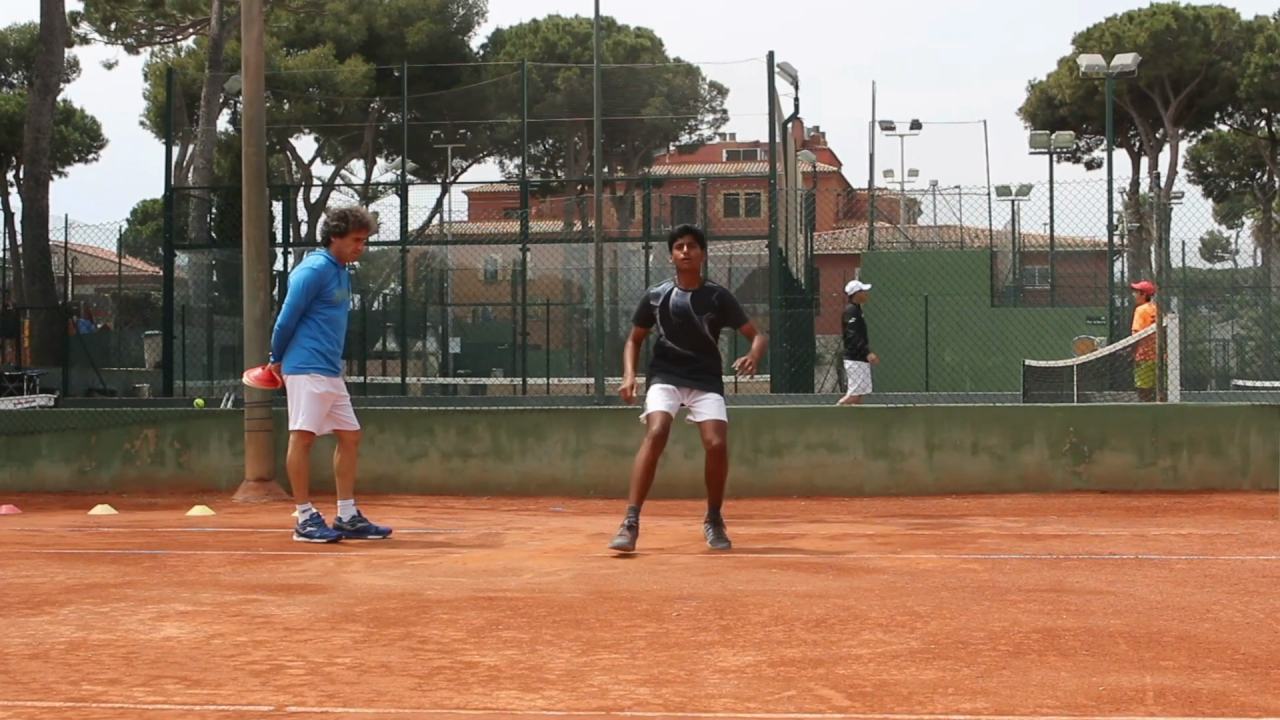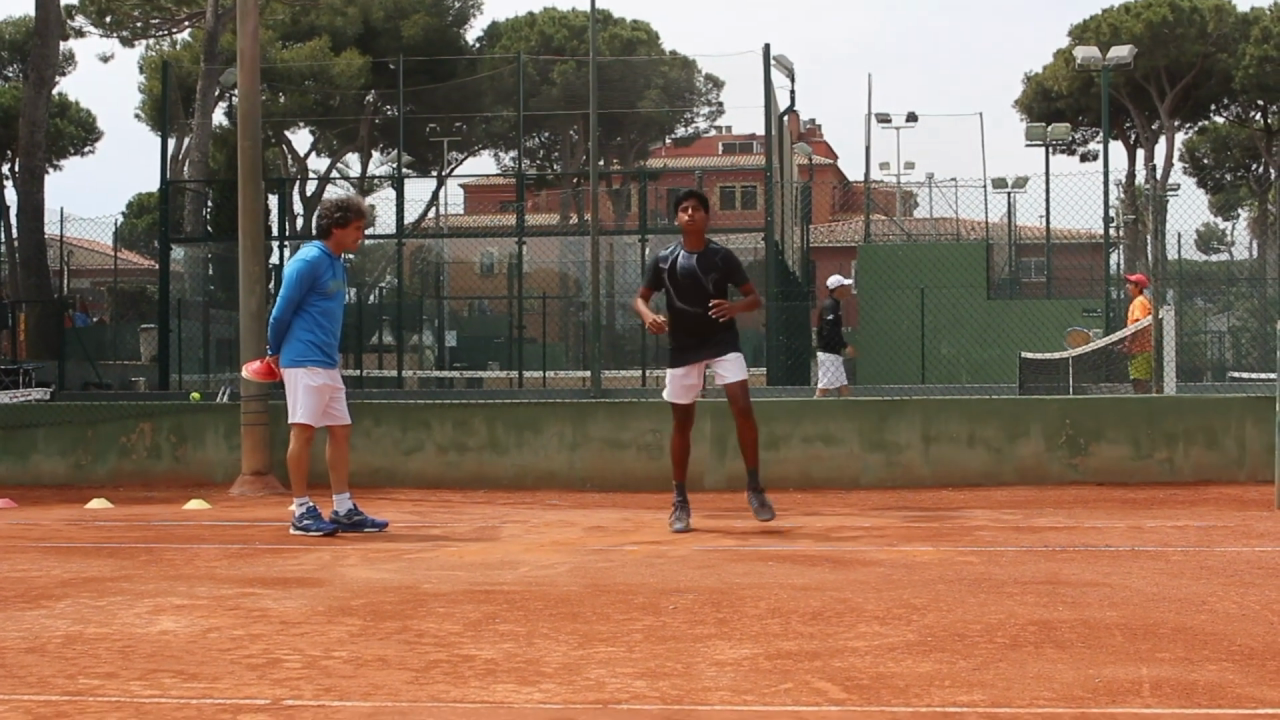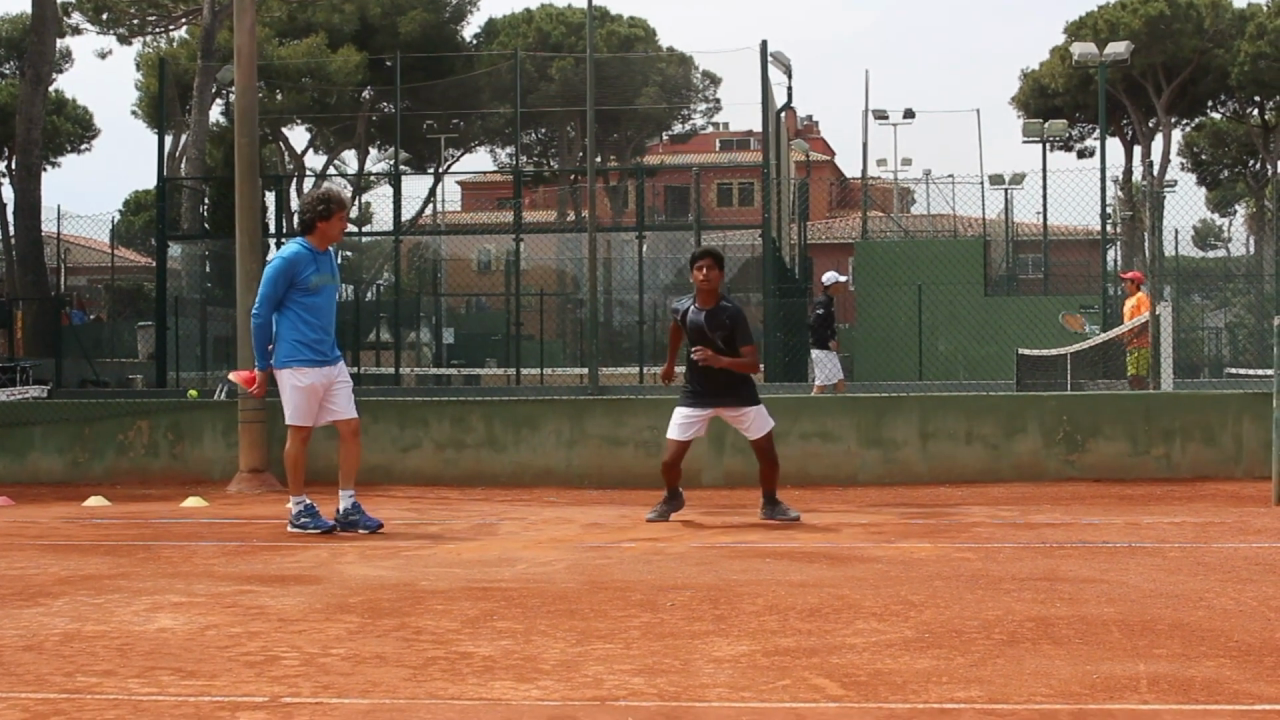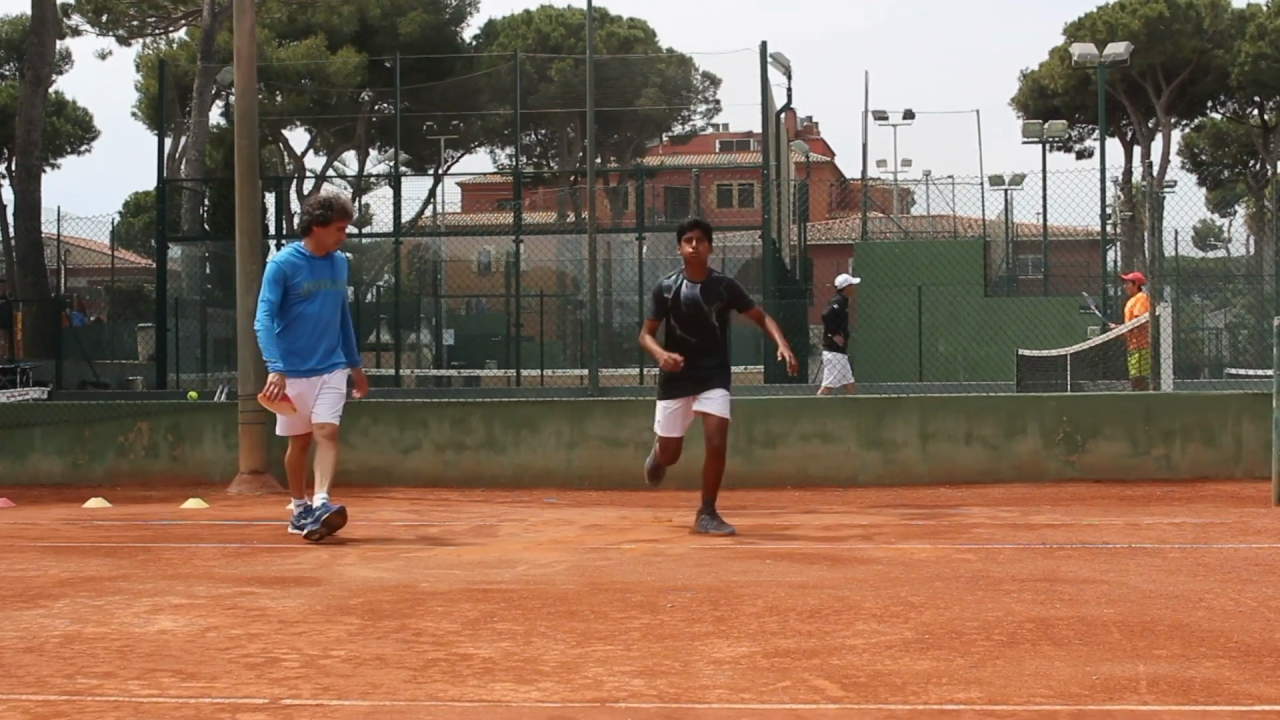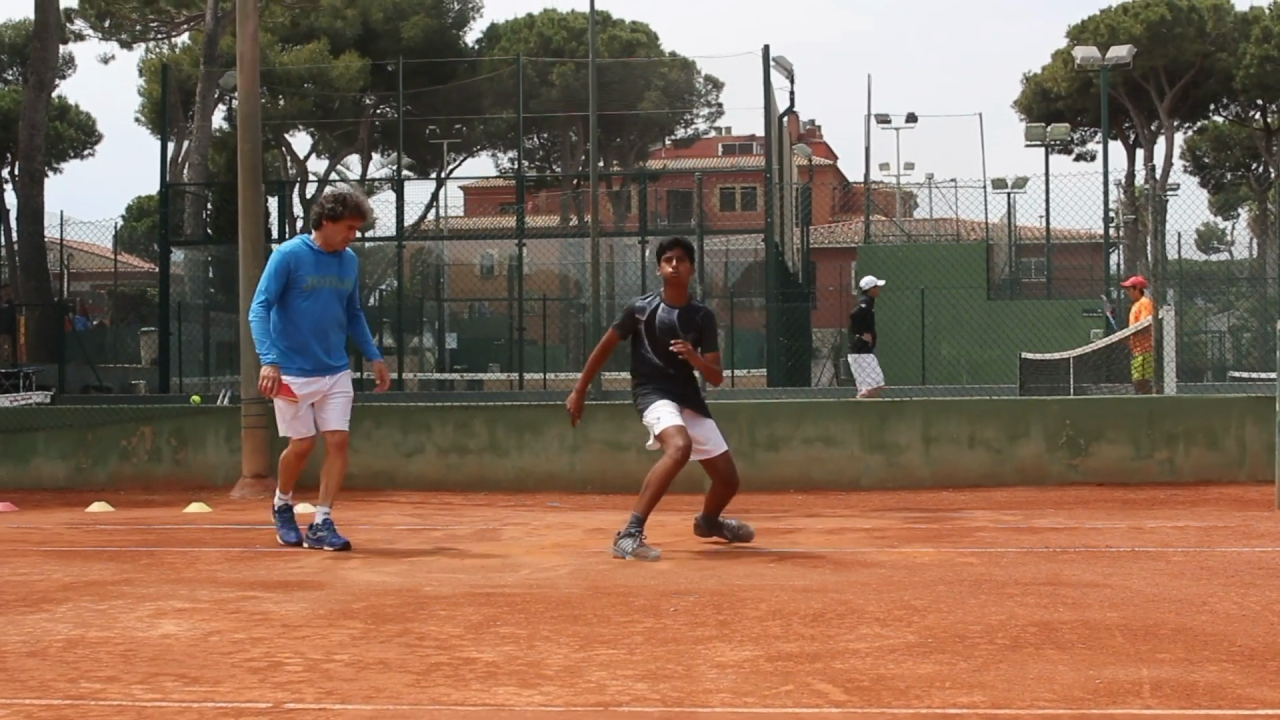
dt=0.4s
person 1, frame 1
left shoulder: (341, 270)
right shoulder: (314, 269)
right elbow: (286, 319)
right wrist: (277, 359)
left hip: (331, 371)
right hip: (308, 370)
left knee: (350, 436)
right knee: (302, 437)
left ankle: (348, 516)
right ankle: (305, 517)
person 1, frame 2
left shoulder: (336, 262)
right shoulder: (308, 261)
right elbow: (281, 312)
right wrist: (275, 352)
left hip: (328, 364)
right hip: (305, 362)
left knee: (340, 432)
right knee: (303, 431)
left ankle: (343, 509)
right ankle: (302, 511)
person 1, frame 3
left shoulder: (329, 256)
right shoulder: (288, 259)
right elbow: (260, 313)
right wrist: (262, 365)
left hip: (332, 361)
right hip: (298, 363)
left knee: (350, 428)
right knee: (300, 432)
left ankle: (347, 507)
right ankle: (299, 509)
person 1, frame 4
left shoulder: (340, 263)
right shoulder: (282, 264)
right elbow: (264, 319)
left wrist: (355, 363)
right wrist: (276, 369)
left hip: (332, 368)
right hip: (293, 370)
left knee: (326, 433)
right knee: (299, 441)
left ankle: (321, 506)
right ankle: (300, 509)
person 1, frame 5
left shoulder: (350, 262)
right shoulder: (288, 255)
right elbow: (259, 310)
left wrist: (373, 357)
right wrist: (269, 360)
left hip: (335, 371)
right hip: (292, 372)
left knee: (338, 442)
right knee: (301, 446)
left ankle: (321, 523)
right ankle: (283, 502)
person 2, frame 1
left shoulder: (719, 296)
right shoulder: (655, 296)
left elbow: (758, 334)
right elbow: (635, 339)
left wrist: (752, 355)
right wrist: (629, 374)
left hip: (706, 379)
right hip: (666, 376)
left knee: (716, 444)
right knee: (656, 433)
left ankle: (714, 519)
right ankle: (631, 522)
person 2, frame 2
left shoulder: (723, 256)
right shoulder: (663, 259)
left elbow: (754, 297)
right elbow: (640, 298)
left wrist: (737, 306)
right wrist: (649, 316)
left hip: (723, 342)
right hip: (683, 348)
left knee: (742, 409)
right knee: (682, 423)
left ankle: (754, 487)
right ankle: (680, 498)
person 2, frame 3
left shoulder: (732, 313)
right shoulder: (680, 307)
left elbow: (752, 364)
left wrist: (719, 360)
right wrist: (670, 362)
left hip: (738, 393)
right hip: (696, 394)
left knee: (767, 453)
right knee: (669, 461)
left ankle: (770, 503)
right ankle: (673, 498)
person 2, frame 4
left shoulder: (726, 286)
right shoulder: (665, 288)
left elbow: (761, 317)
right elbow: (646, 335)
left wrist: (783, 345)
right wrist: (661, 355)
left hip: (714, 376)
right hip: (675, 378)
left knee: (716, 445)
right knee: (670, 453)
left ankle: (707, 512)
right ankle: (658, 452)
person 2, frame 5
left shoulder: (703, 316)
right shoulder: (639, 308)
left elbow: (715, 377)
right elbow: (606, 347)
left wrist: (697, 359)
right wrist: (579, 390)
left hip: (690, 399)
right hip: (653, 393)
left knee: (728, 480)
right knee: (679, 447)
left ankle: (708, 521)
right ankle: (629, 534)
